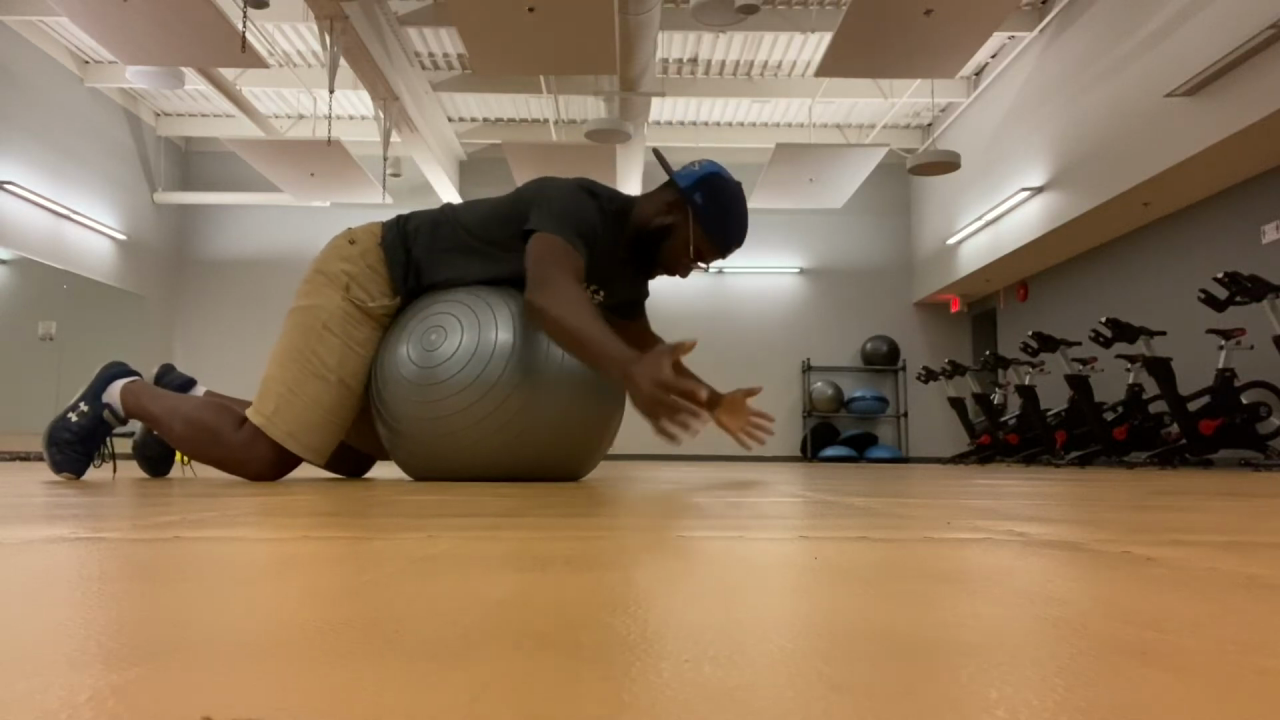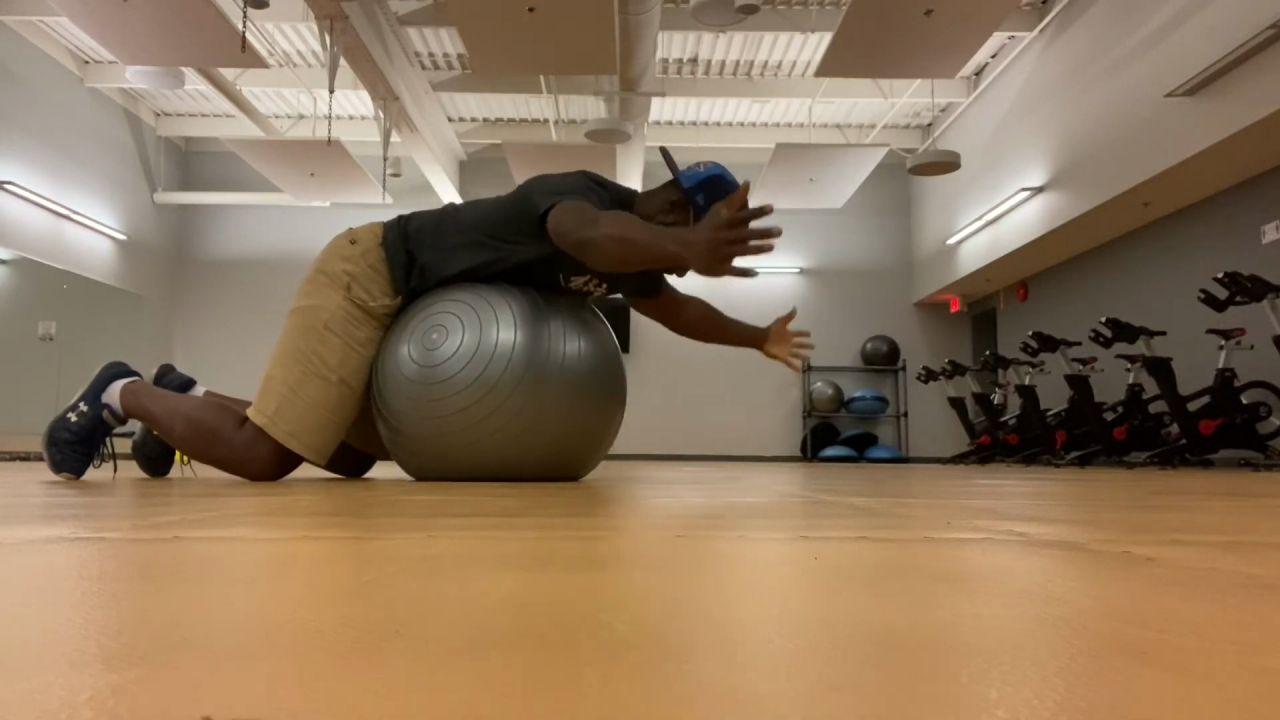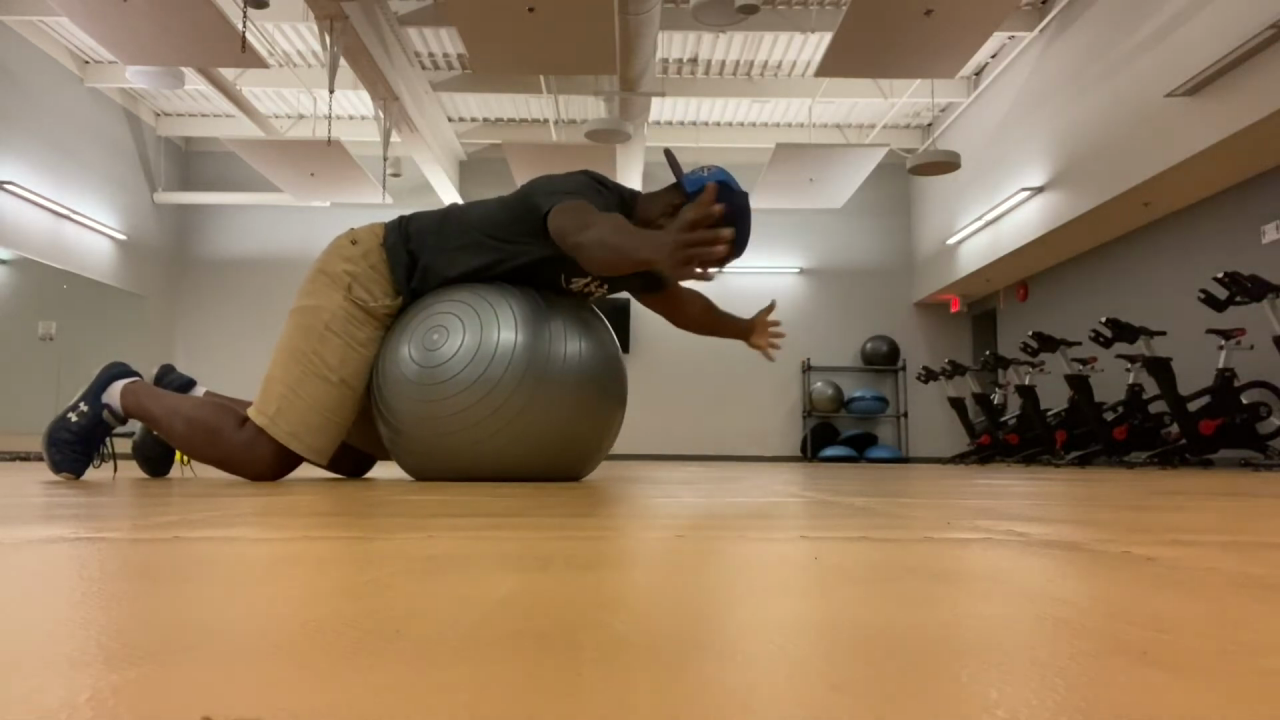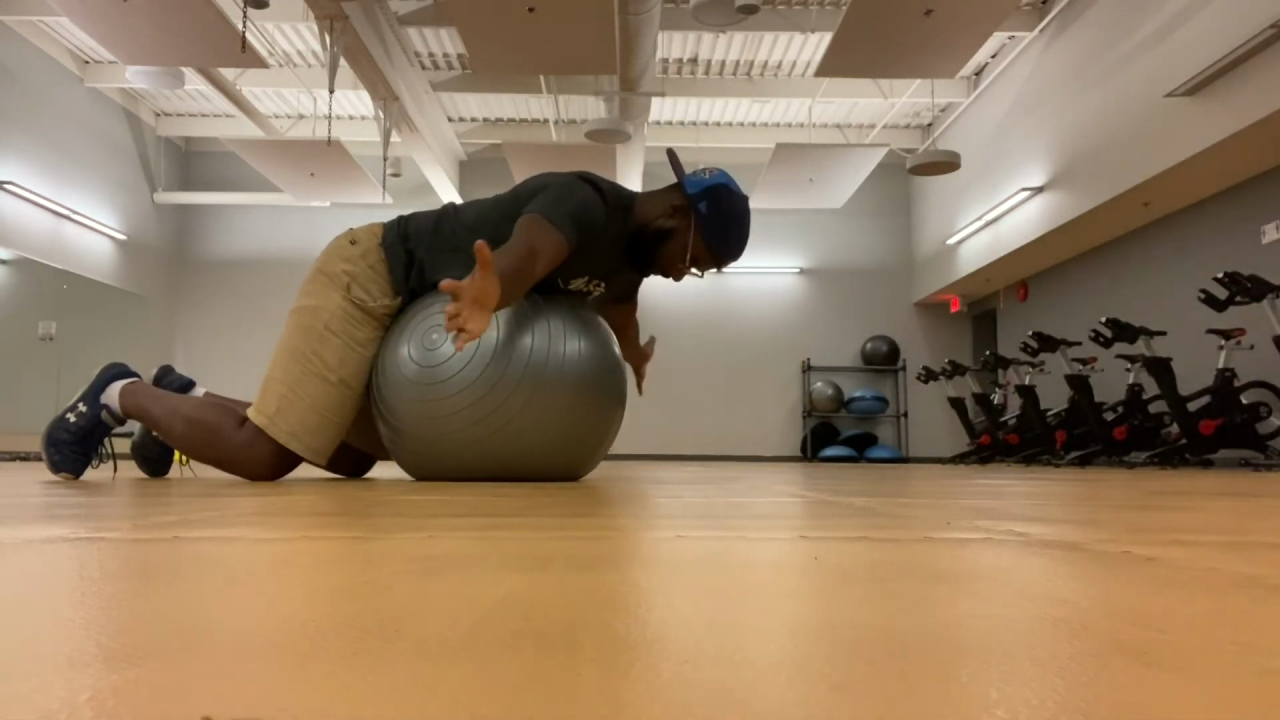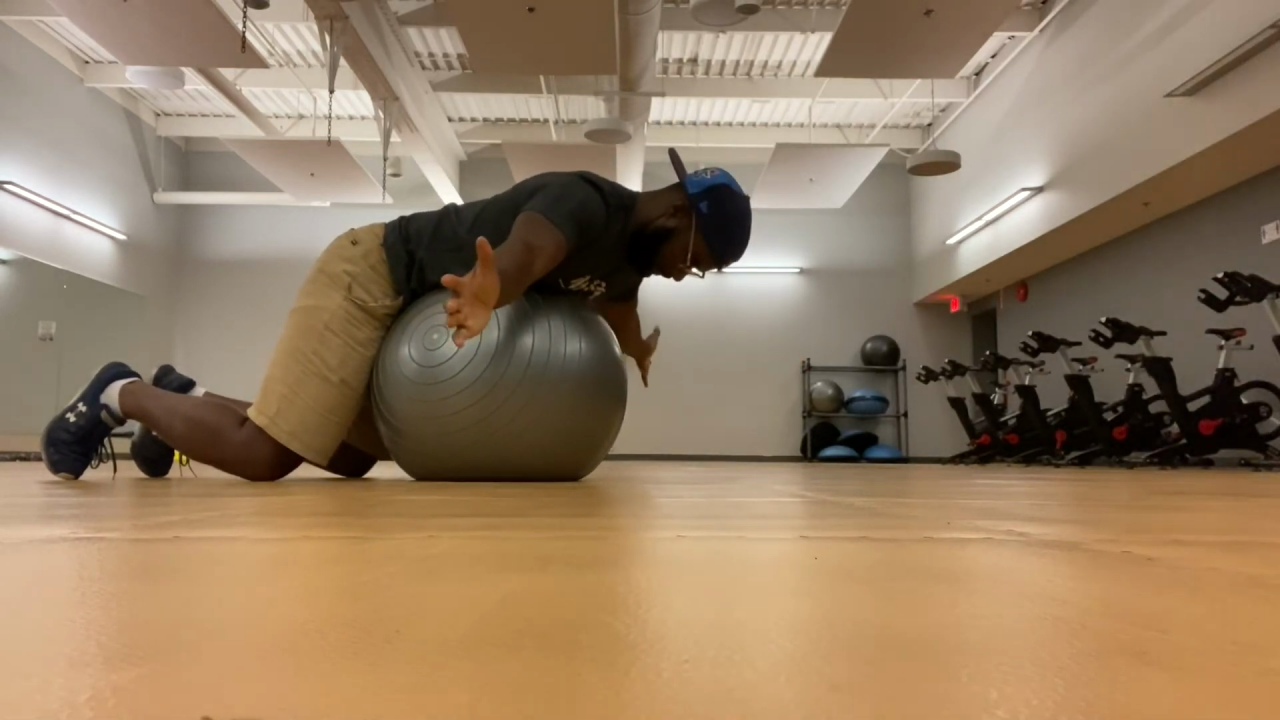
dt=0.4s
person 1, frame 1
left shoulder: (626, 265)
right shoulder: (578, 207)
left elbow: (640, 341)
right elbow: (550, 295)
left wrist: (711, 401)
right wrist: (632, 374)
left hip: (414, 311)
right hip: (370, 276)
left knee: (349, 456)
right knee: (261, 454)
left ankle: (186, 395)
right ankle: (125, 393)
person 1, frame 2
left shoulder: (630, 238)
right shoulder: (582, 195)
left elbow: (673, 307)
right elbow: (592, 240)
left wrist: (757, 338)
right wrist: (690, 250)
left hip: (412, 310)
right hip: (371, 277)
left knee: (349, 457)
right knee: (262, 455)
left ankle: (187, 395)
right ankle: (125, 394)
person 1, frame 3
left shoulder: (630, 246)
right shoulder: (589, 198)
left elbow: (678, 303)
right elbow: (591, 239)
left wrist: (741, 329)
right wrist: (657, 247)
left hip: (411, 310)
right hip: (371, 278)
left knee: (348, 458)
right knee: (263, 454)
left ankle: (188, 397)
right ankle: (125, 394)
person 1, frame 4
left shoulder: (629, 255)
right shoulder: (583, 205)
left elbow: (618, 313)
right elbow: (525, 255)
left wrist: (636, 355)
right wrist: (488, 291)
left hip: (405, 306)
right hip: (371, 277)
left knee: (350, 458)
right knee: (260, 455)
left ankle: (182, 396)
right ankle: (124, 395)
person 1, frame 5
left shoulder: (629, 252)
right shoulder: (585, 203)
left elbow: (619, 312)
right elbow: (522, 254)
left wrist: (638, 353)
right wrist: (488, 292)
left hip: (410, 303)
right hip: (371, 277)
left knee: (350, 457)
right knee: (262, 455)
left ankle: (184, 397)
right ankle: (124, 394)
